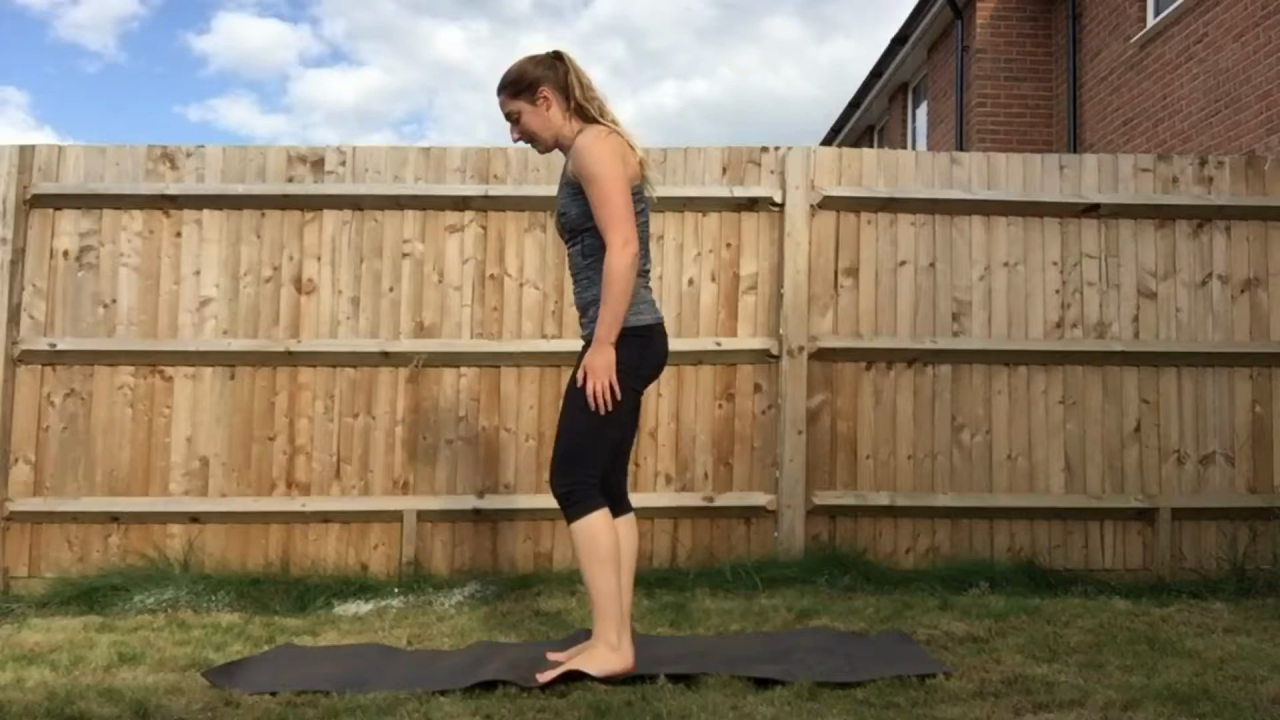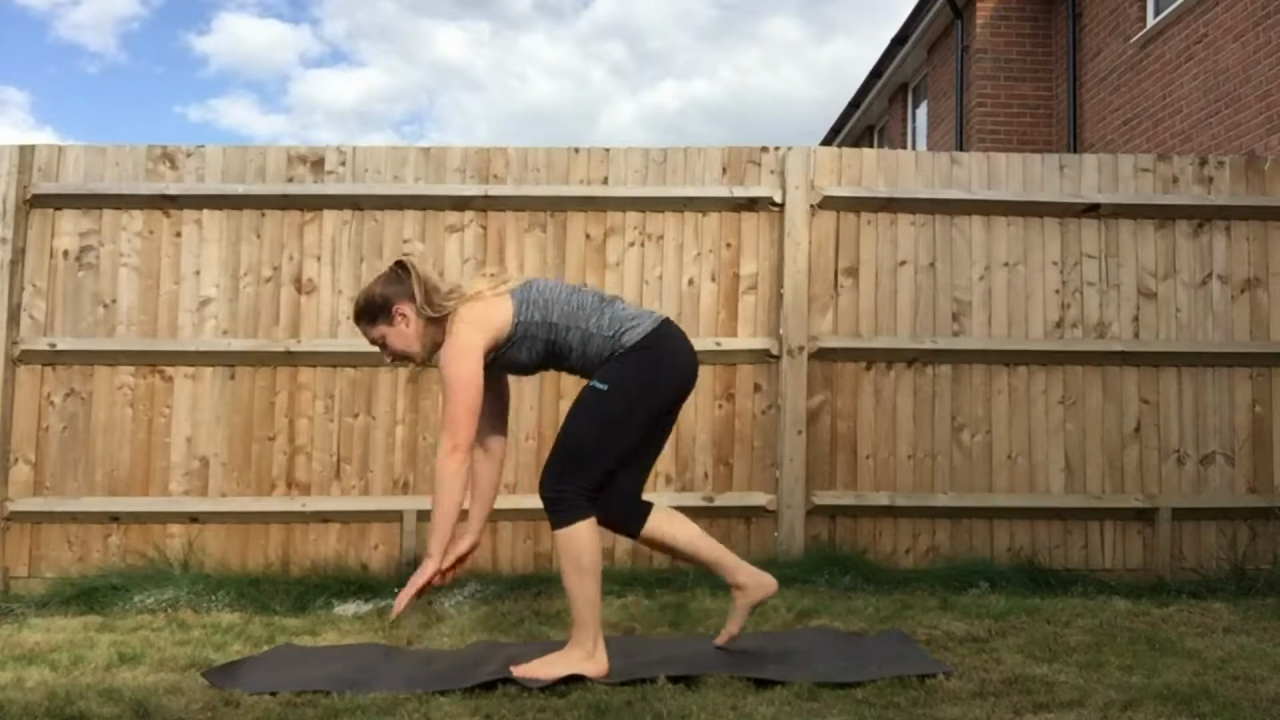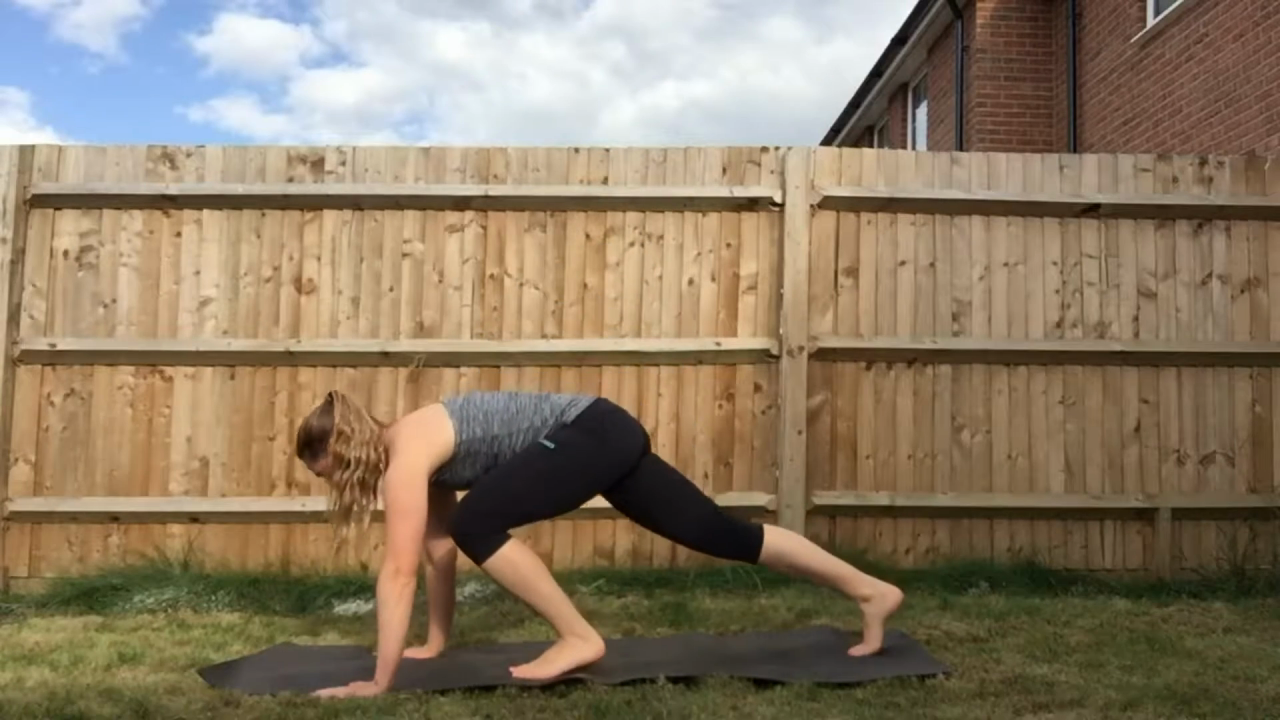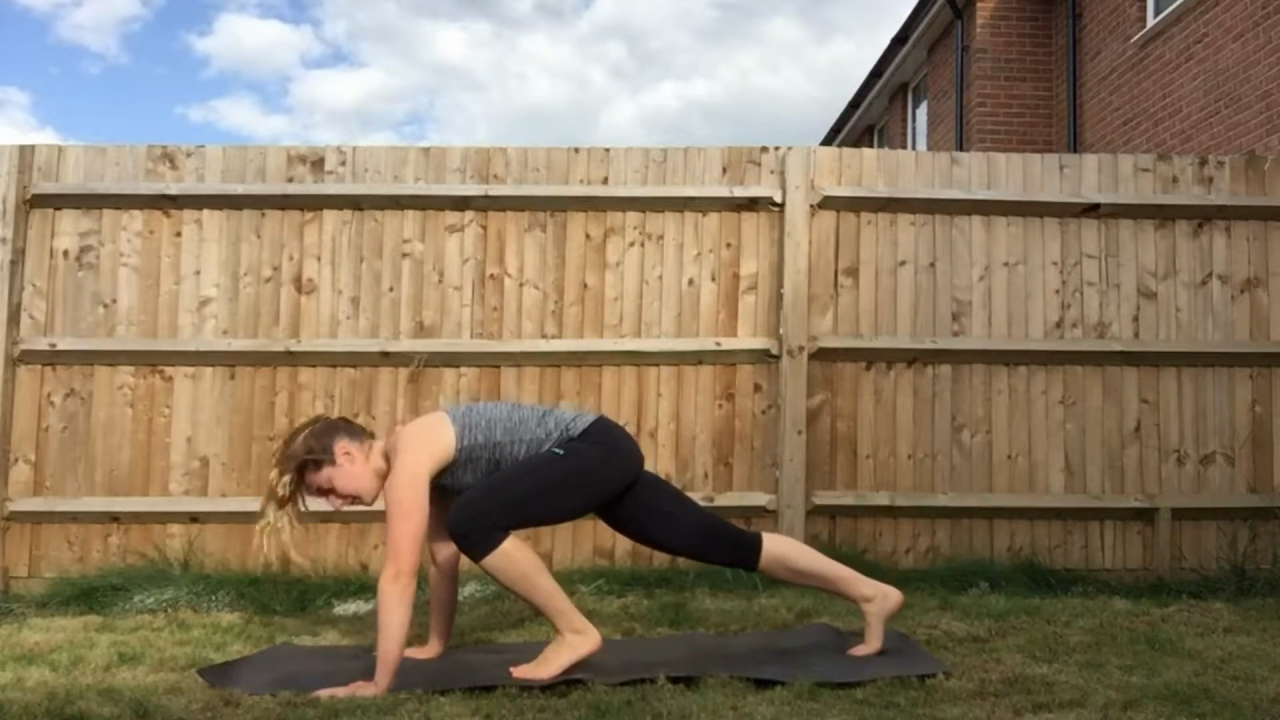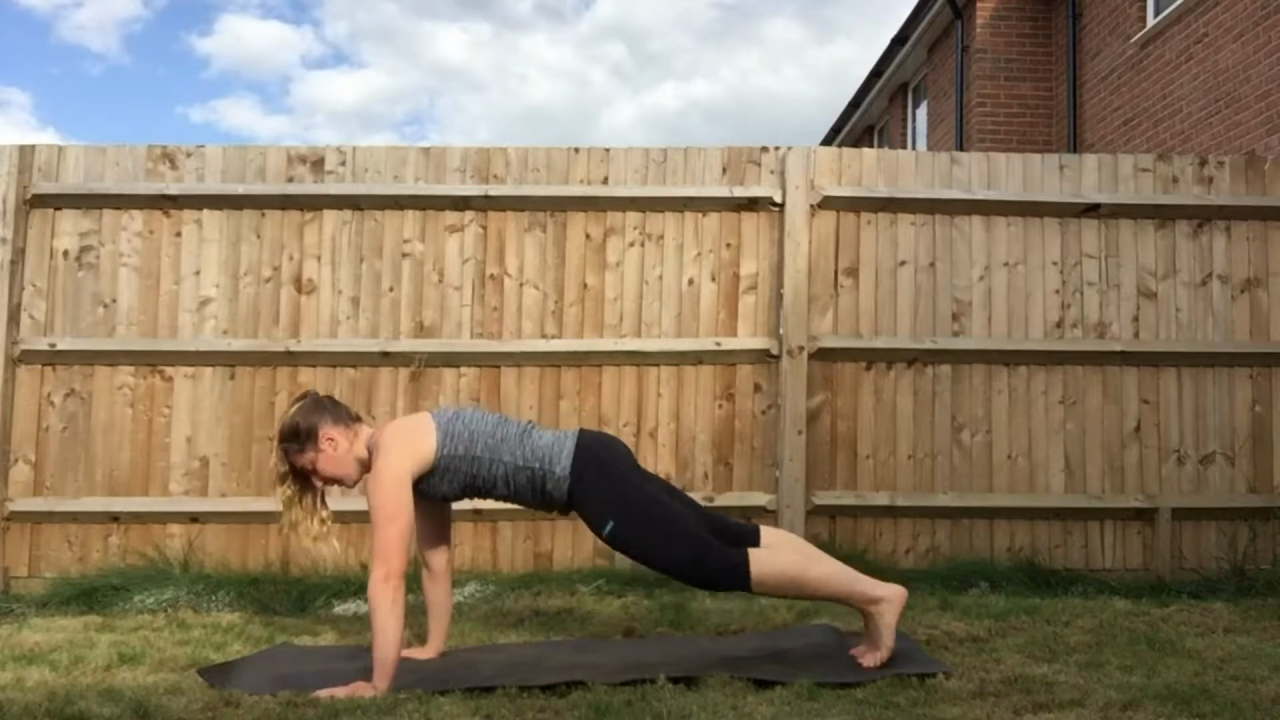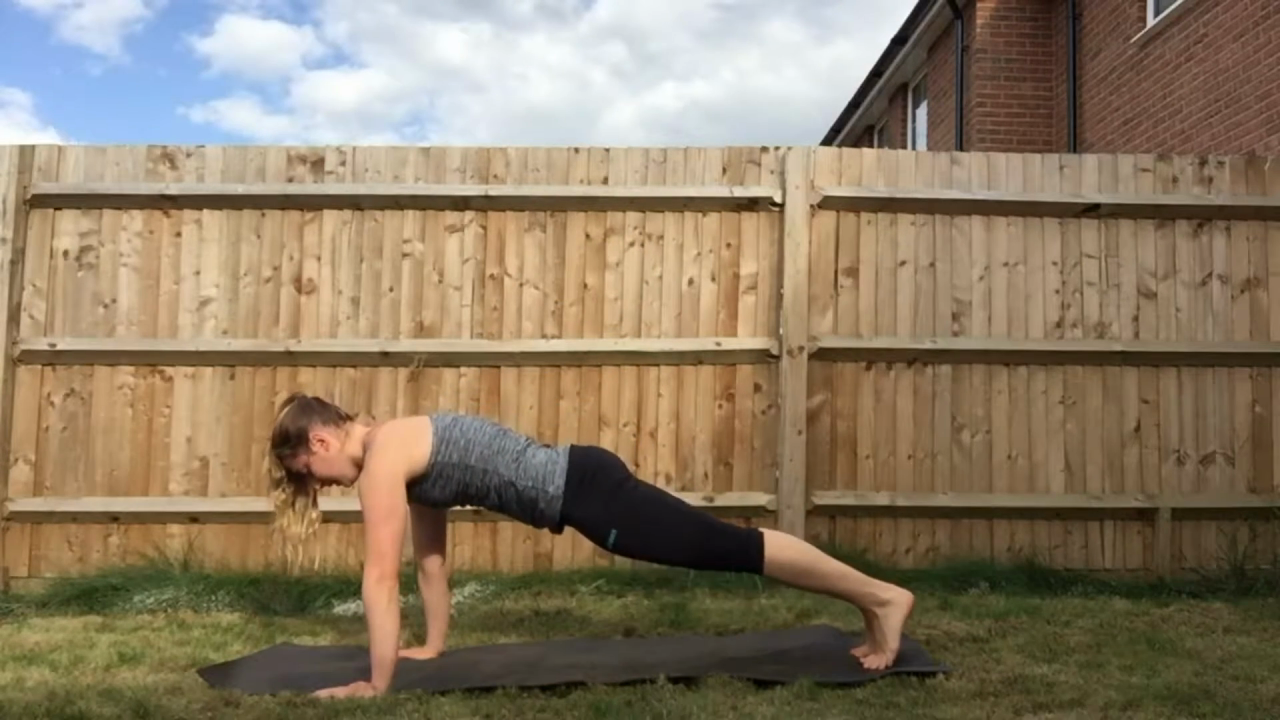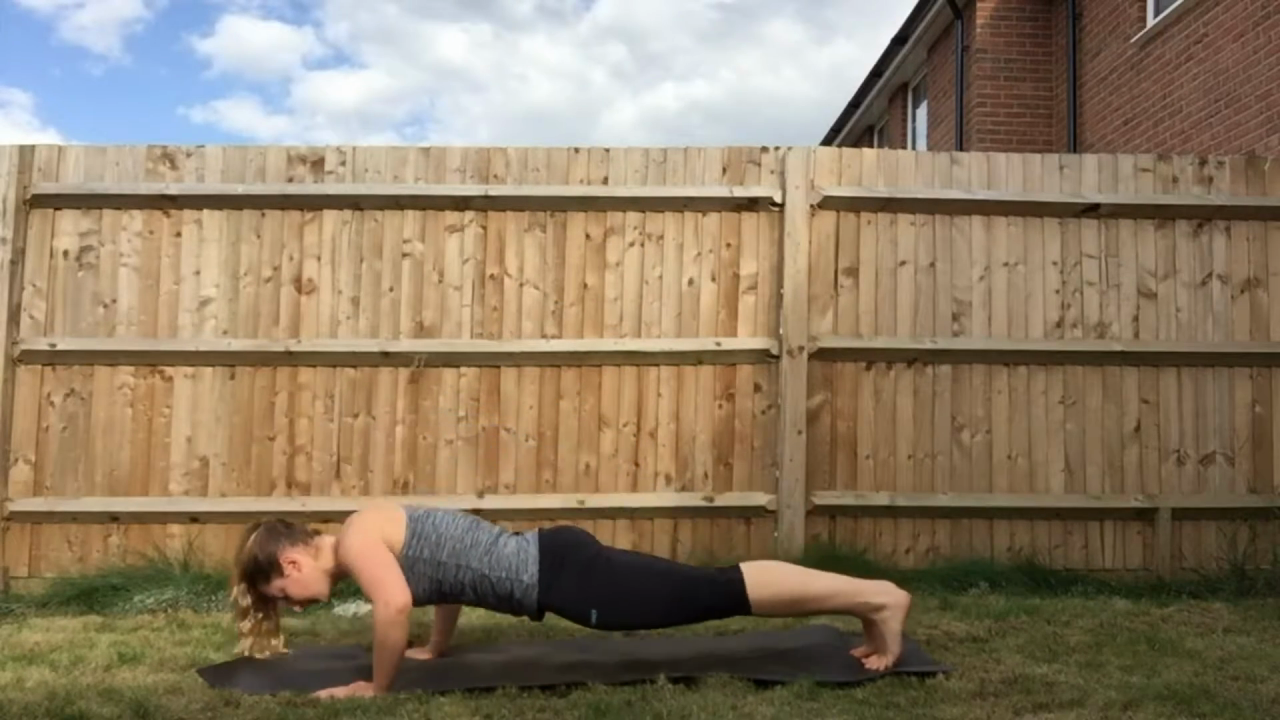
dt=0.7s
person 1, frame 1
left shoulder: (594, 146)
right shoulder: (588, 152)
left elbow: (622, 252)
left wrist: (602, 347)
left hip: (625, 340)
right hip: (623, 340)
left knee: (574, 479)
right knee: (605, 487)
left ankle: (609, 645)
right ankle: (616, 639)
person 1, frame 2
left shoulder: (461, 334)
right shoulder: (479, 316)
left elbow: (455, 450)
right elbow: (490, 440)
left wrist: (434, 553)
right wrist: (469, 532)
left hip: (645, 355)
right hip: (662, 355)
left knee: (565, 487)
right knee: (618, 506)
left ankle: (586, 651)
right ankle: (744, 578)
person 1, frame 3
left shoulder: (404, 455)
right shoulder: (419, 450)
left elbow: (398, 573)
right elbow: (440, 550)
left wrist: (379, 680)
right wrist: (434, 643)
left hip: (591, 433)
right hip: (607, 435)
left knee: (478, 523)
right knee: (719, 532)
left ankle: (578, 638)
right ankle: (871, 592)
person 1, frame 4
left shoulder: (407, 458)
right shoulder: (422, 467)
left elbow: (397, 576)
right elbow: (443, 556)
left wrist: (379, 682)
right wrist: (436, 644)
left hip: (595, 448)
right hip: (597, 458)
left knee: (476, 519)
right knee: (722, 542)
left ankle: (573, 633)
right ankle: (871, 594)
person 1, frame 5
left shoulder: (388, 455)
right shoulder: (413, 454)
left elbow: (386, 577)
right elbow: (435, 556)
left wrist: (379, 683)
right wrist: (433, 646)
left hip: (585, 472)
right hip: (587, 465)
left knee: (715, 564)
right knee: (724, 537)
left ankle: (878, 596)
right ankle: (870, 591)
person 1, frame 6
left shoulder: (382, 455)
right shoulder: (407, 457)
left elbow: (380, 576)
right elbow: (430, 556)
left wrist: (377, 683)
right wrist: (433, 645)
left hip: (582, 492)
right hip: (576, 480)
left knee: (728, 549)
right knee: (722, 549)
left ankle: (881, 598)
right ankle: (873, 598)
person 1, frame 7
left shoulder: (352, 539)
right shoulder: (371, 530)
left elbow: (394, 602)
left wrist: (377, 685)
right wrist: (436, 647)
left hip: (560, 576)
right hip: (553, 560)
left knee: (718, 590)
right knee: (713, 586)
left ankle: (875, 596)
right ankle: (870, 594)
